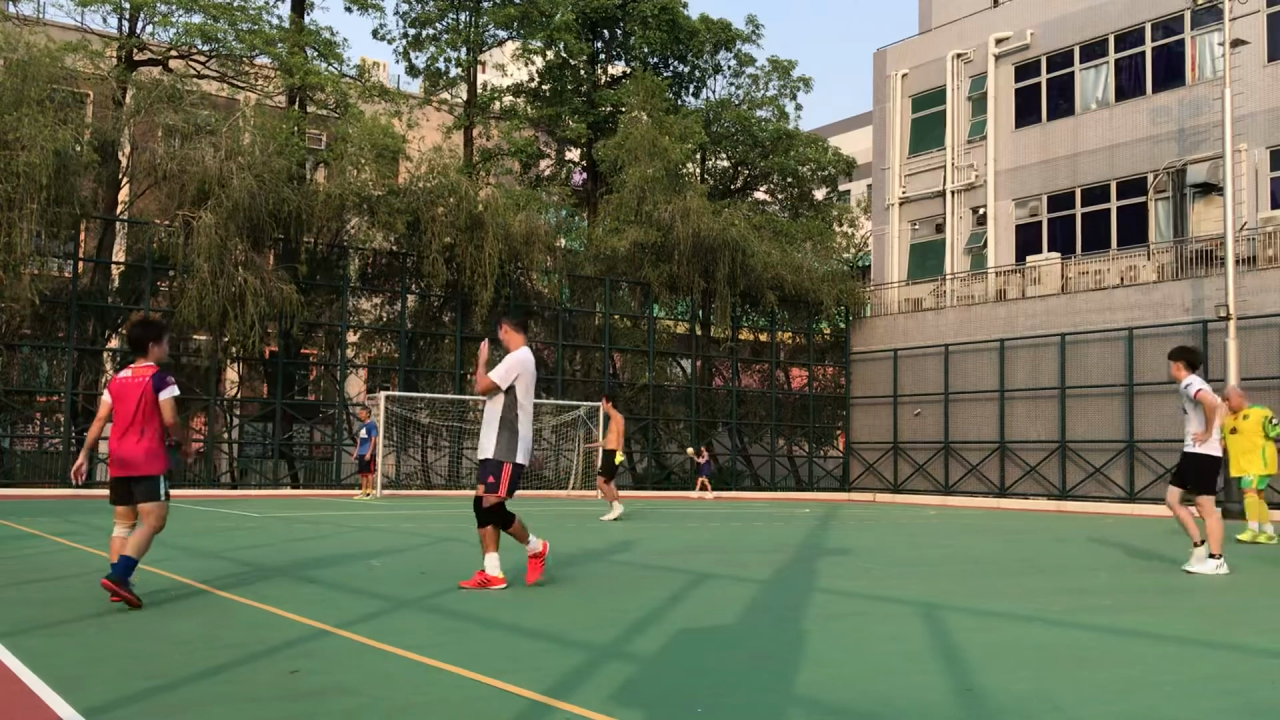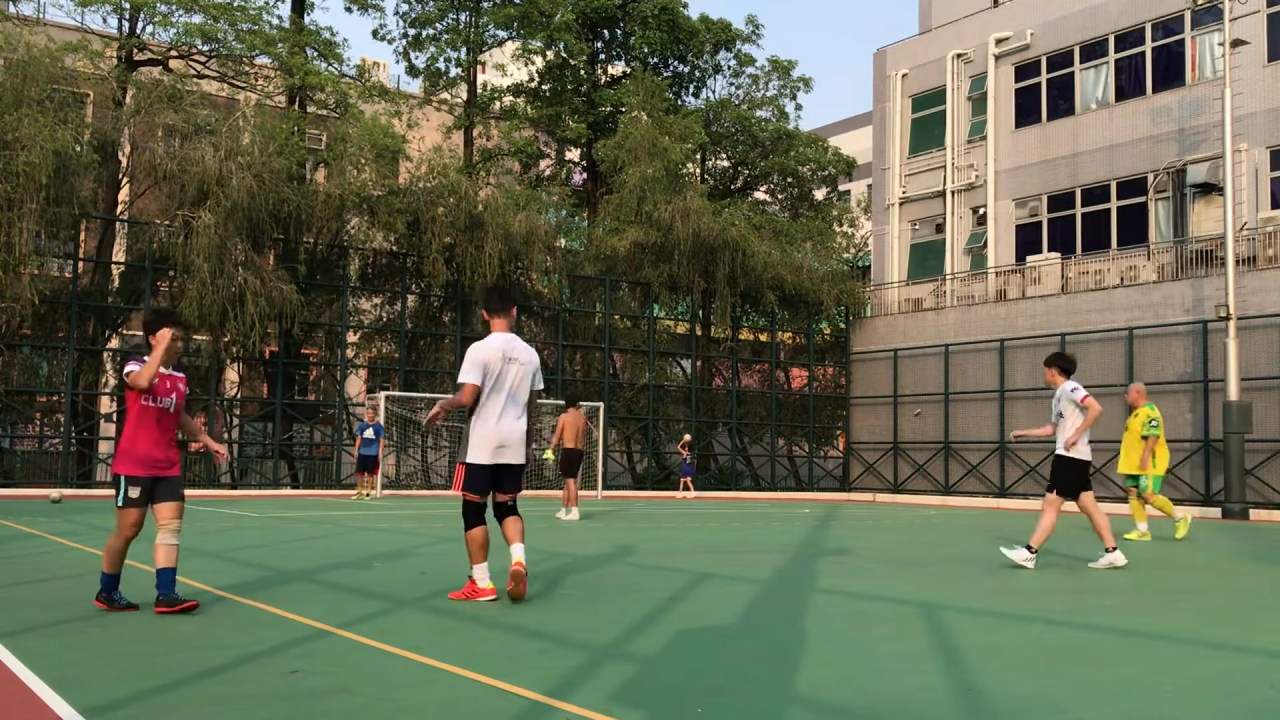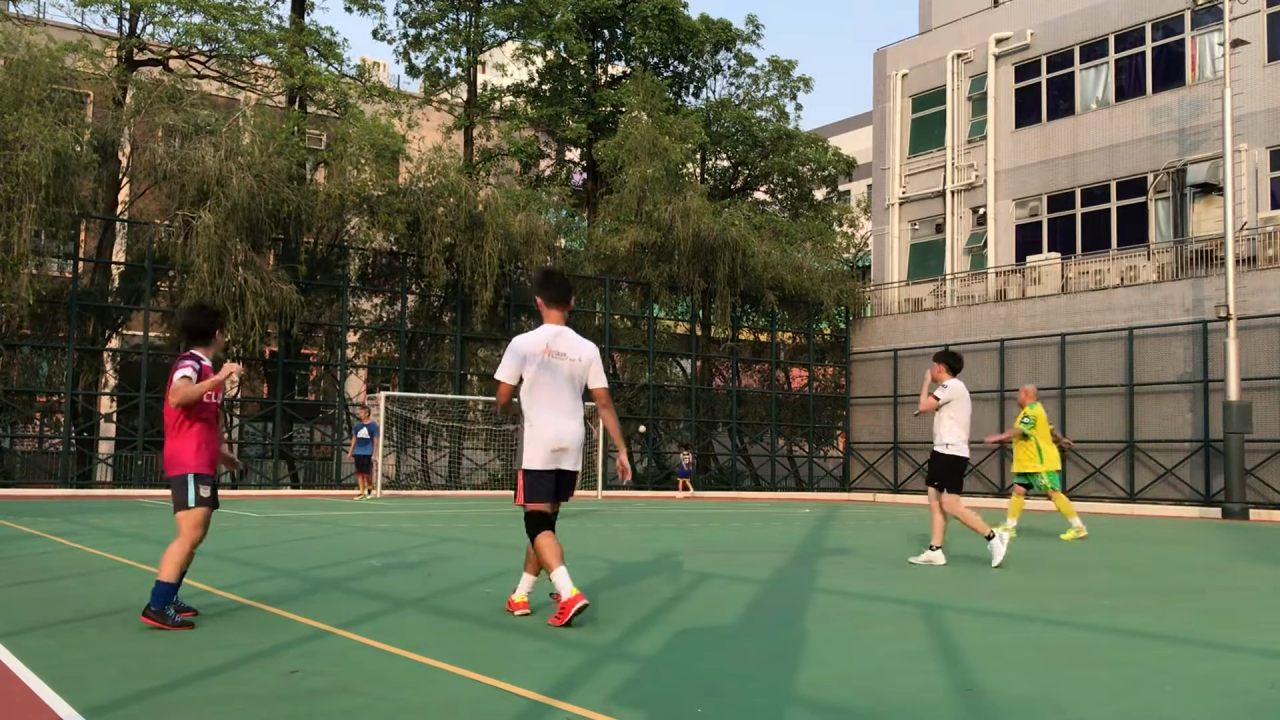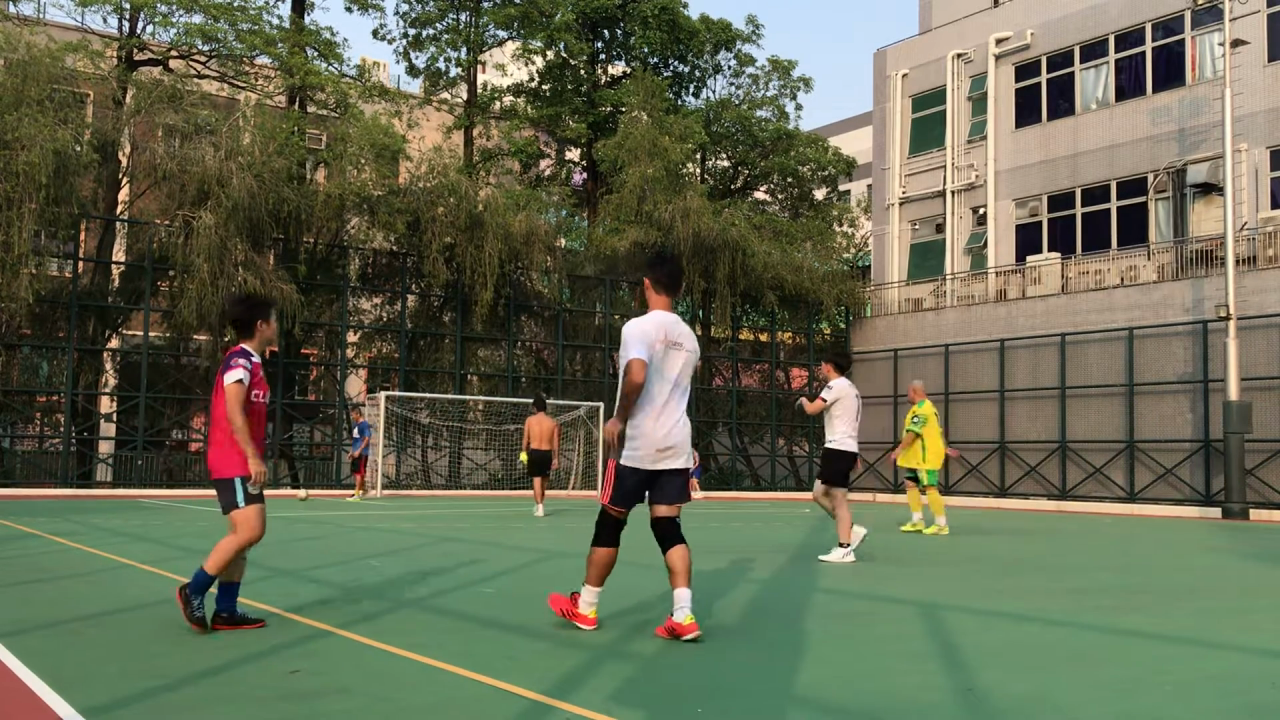
dt=0.7s
person 1, frame 1
left shoulder: (517, 358)
right shoulder: (522, 360)
left elbow: (482, 387)
left wrist: (482, 359)
left hip: (507, 448)
right hip: (494, 446)
left knee: (492, 506)
right knee: (482, 505)
left ankle: (536, 548)
right ankle: (492, 572)
person 1, frame 2
left shoulder: (480, 350)
right shoulder: (530, 354)
left elbow: (466, 399)
left wrist: (440, 407)
right wrist: (527, 440)
left hip: (481, 444)
right hip: (515, 445)
left knee: (474, 511)
right knee: (507, 507)
left ankle: (482, 583)
right ankle: (519, 561)
person 1, frame 3
left shoulder: (523, 343)
right shoulder: (587, 349)
left elbow: (502, 398)
right elbow: (605, 405)
left wrist: (512, 408)
right wrist: (621, 451)
left hip: (538, 446)
right hip: (571, 448)
left knee: (537, 522)
right knee: (545, 521)
left ankle: (569, 594)
right ankle: (521, 595)
person 1, frame 4
left shoulder: (640, 327)
right shoulder: (690, 337)
left elbow: (635, 376)
left wrist: (617, 421)
left hip: (638, 445)
right hip: (678, 446)
left knee: (610, 524)
right knee: (669, 527)
left ankle: (585, 604)
right ankle: (683, 615)
person 2, frame 1
left shoulder: (117, 380)
right shoulder: (161, 378)
left elbow: (100, 420)
right elbow: (170, 420)
left wrist: (84, 456)
right wrist: (185, 444)
left hip: (120, 462)
right hip: (148, 462)
left knee: (123, 524)
right knee: (152, 522)
left ankle: (119, 583)
right ankle: (118, 576)
person 2, frame 2
left shoulder: (180, 379)
right shoulder: (135, 367)
right elbow: (144, 381)
left wrist: (208, 442)
right wrist: (163, 347)
left hip: (168, 466)
right hip: (134, 464)
left knee: (171, 526)
right knee: (128, 529)
left ankle: (166, 594)
right ankle: (107, 592)
person 2, frame 3
left shoulder: (205, 370)
right shoulder: (190, 363)
right elbow: (176, 399)
left wrist: (221, 449)
right wrist: (219, 378)
left hip: (203, 464)
right hip: (187, 465)
left knee: (195, 534)
right knee: (190, 534)
left ankle: (168, 598)
right ankle: (157, 606)
person 2, frame 4
left shoulder: (251, 361)
right shoulder: (240, 359)
right elbow: (233, 410)
left wrist: (254, 457)
right wrist: (253, 457)
left hip: (239, 464)
right hip: (233, 464)
left knee: (247, 534)
right knee: (249, 531)
left ankle: (226, 610)
right ankle: (195, 590)
person 3, frame 1
left shoulder: (1189, 384)
right shoulder: (1193, 384)
left elbow: (1211, 402)
right elbow: (1221, 408)
left wrist: (1208, 433)
right wrist: (1214, 433)
left hip: (1201, 454)
right hip: (1195, 453)
left knee: (1206, 508)
right knee: (1172, 500)
left ankle: (1216, 560)
right ankle: (1200, 546)
person 3, frame 2
left shoulder: (1071, 389)
right shoulder: (1060, 394)
left elbow: (1096, 409)
right elbow: (1052, 429)
left wrist: (1077, 435)
right wrist: (1024, 433)
left hip: (1069, 458)
right hip: (1076, 458)
left knee: (1050, 506)
right knee: (1090, 507)
left ankle: (1029, 553)
right ankle: (1113, 553)
person 3, frame 3
left shoulder: (951, 386)
right shoulder: (953, 388)
left elbow: (923, 406)
left wrist: (926, 383)
left hip: (950, 454)
right hip: (944, 453)
left knee: (951, 506)
right knee: (935, 503)
left ankle: (994, 538)
right ankle: (935, 551)
person 3, frame 4
left shoulder: (836, 385)
right shoulder: (849, 388)
left elbow: (813, 410)
right elbow: (855, 423)
left wrist: (804, 400)
right wrist: (855, 455)
left hip: (838, 450)
right hip: (844, 450)
left knee: (838, 500)
right knee: (819, 494)
left ankle: (844, 549)
right ankle: (852, 530)
